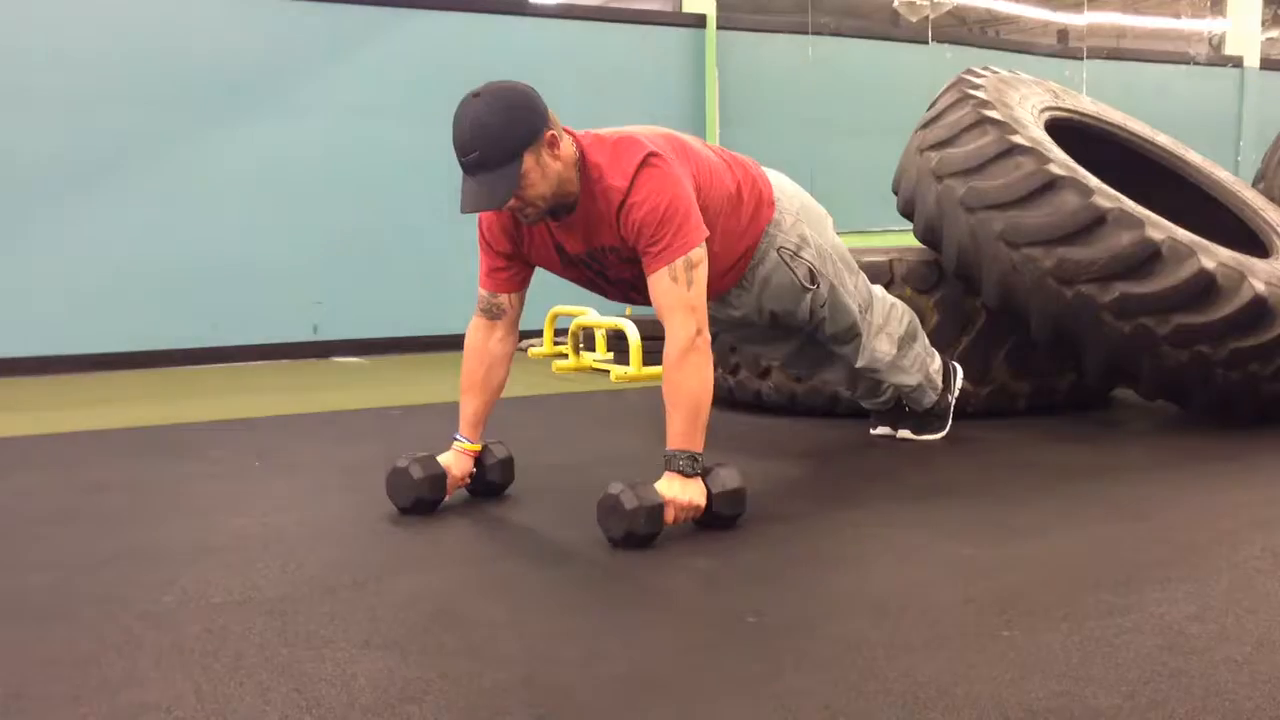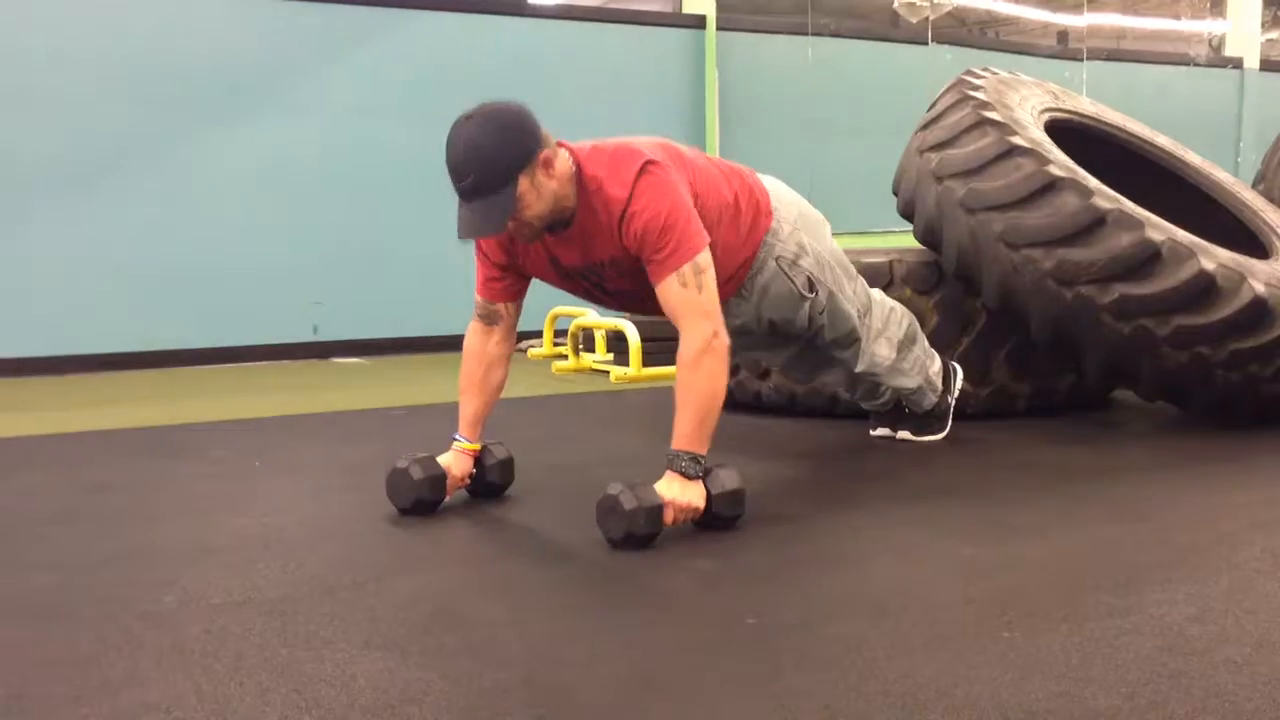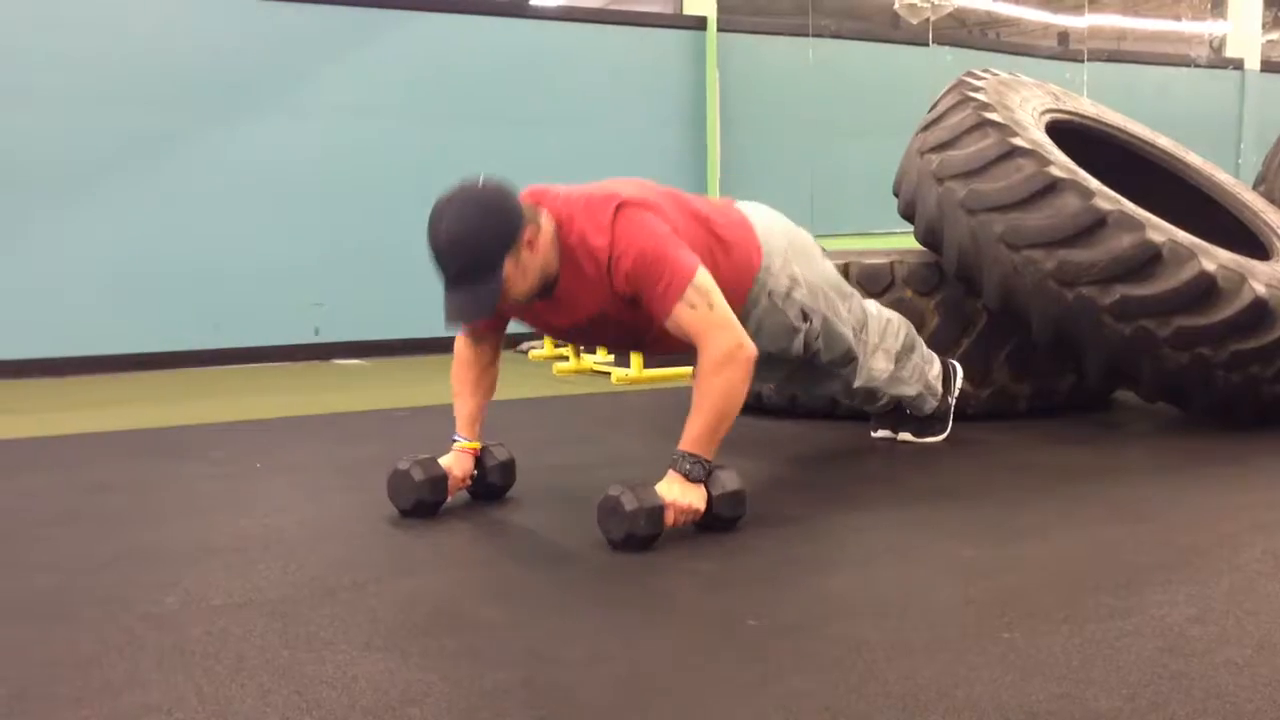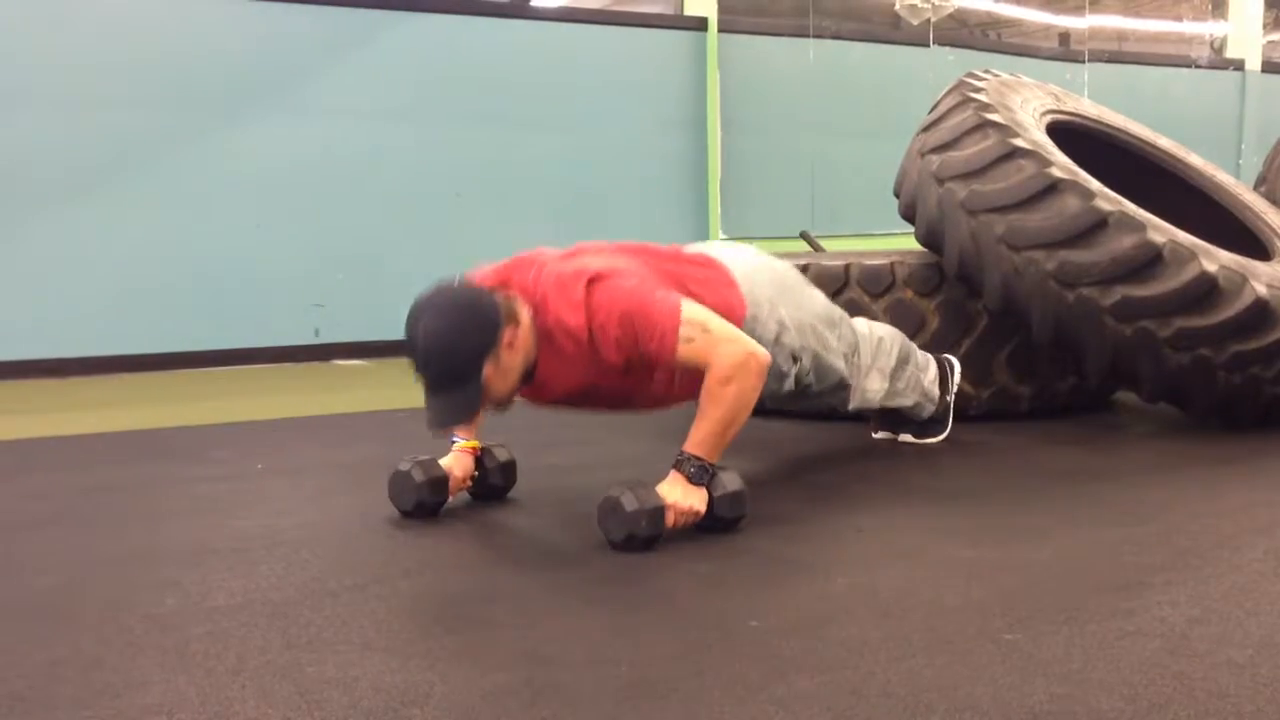
dt=0.2s
person 1, frame 1
left shoulder: (641, 181)
right shoulder: (507, 212)
left elbow: (688, 333)
right elbow: (494, 323)
left wrist: (683, 468)
right wrist: (465, 444)
left hip: (768, 236)
left knee: (860, 329)
right knee: (814, 355)
left ankle: (931, 385)
right ankle: (891, 400)
person 1, frame 2
left shoulder: (640, 193)
right shoulder: (505, 219)
left elbow: (705, 336)
right elbow: (491, 327)
left wrist: (685, 469)
right wrist: (465, 444)
left hip: (766, 244)
right hip: (704, 278)
left knee: (861, 334)
right knee: (814, 359)
left ankle: (931, 386)
right ankle: (891, 401)
person 1, frame 3
left shoulder: (623, 242)
right shoulder: (495, 261)
left elbow: (731, 351)
right elbow: (476, 340)
left wrist: (687, 472)
right wrist: (466, 443)
left hip: (758, 273)
left knee: (858, 349)
right knee: (817, 368)
left ankle: (932, 385)
right ankle: (895, 403)
person 1, frame 4
left shoulder: (600, 311)
right shoulder: (479, 304)
left elbow: (746, 361)
right elbow: (456, 367)
left wrist: (689, 474)
right wrist: (464, 444)
left hip: (744, 311)
right hip: (681, 291)
left knee: (849, 364)
right knee: (819, 384)
left ankle: (930, 382)
right ankle: (900, 399)
